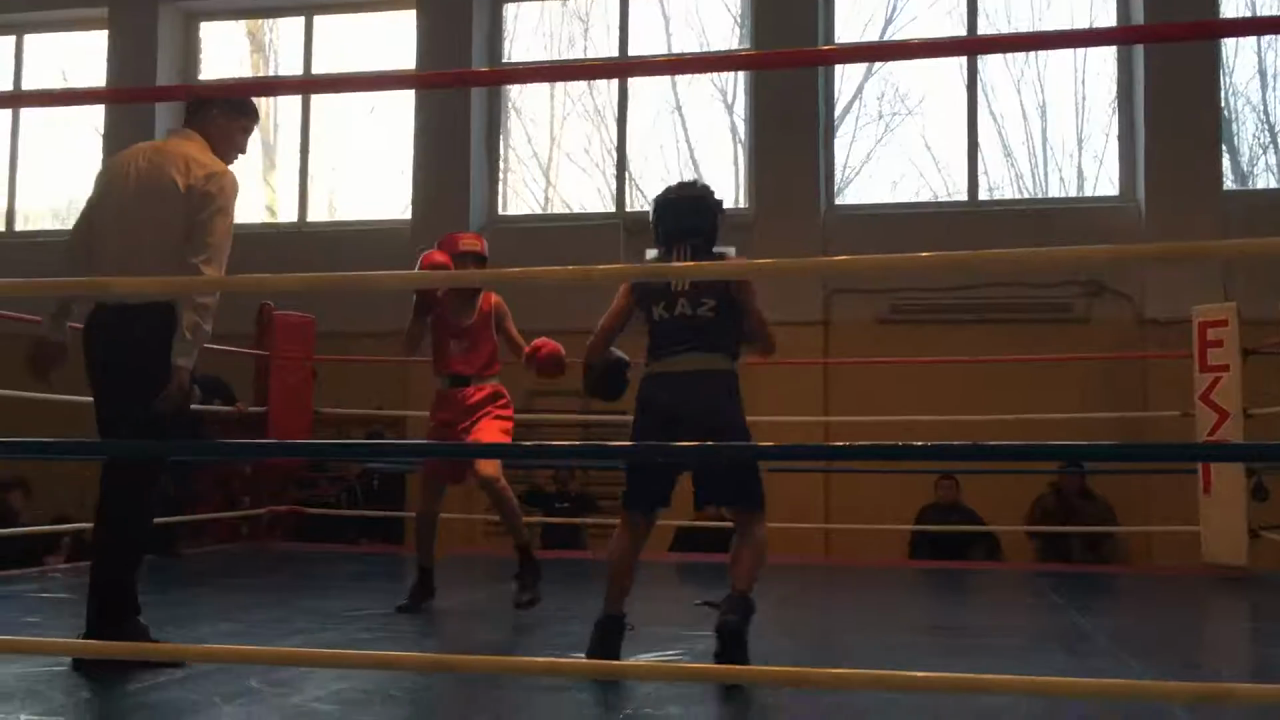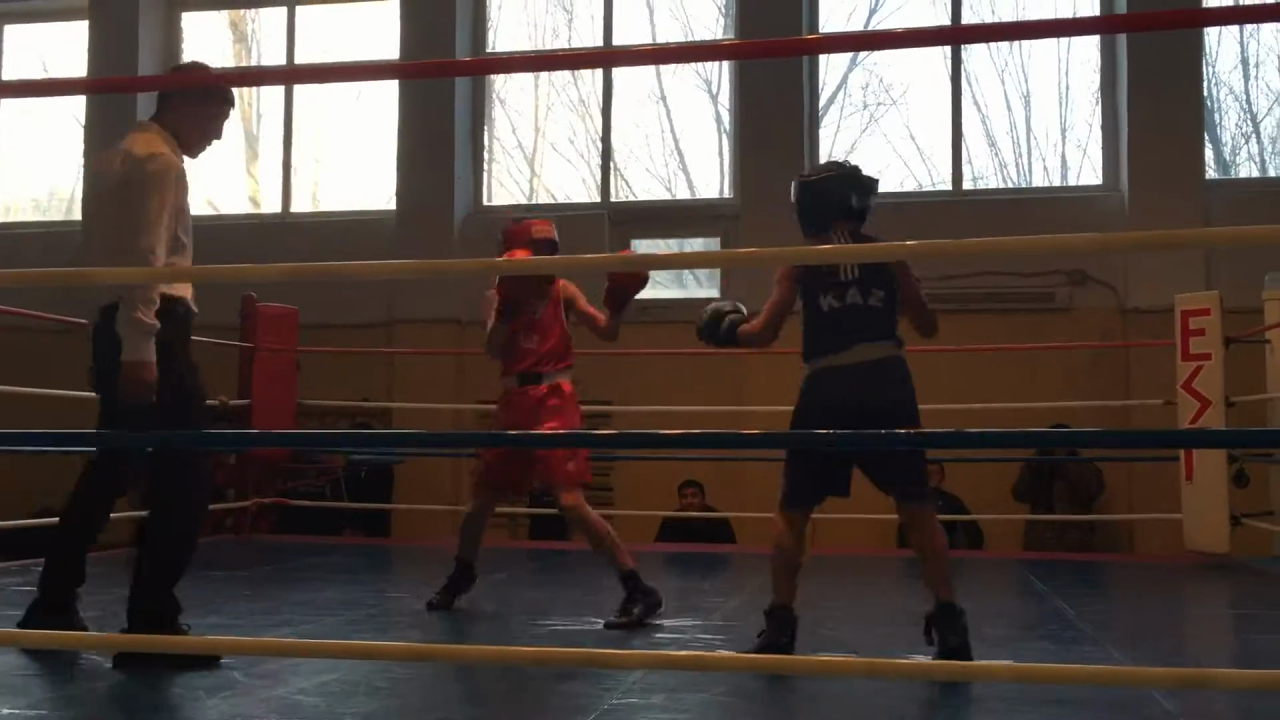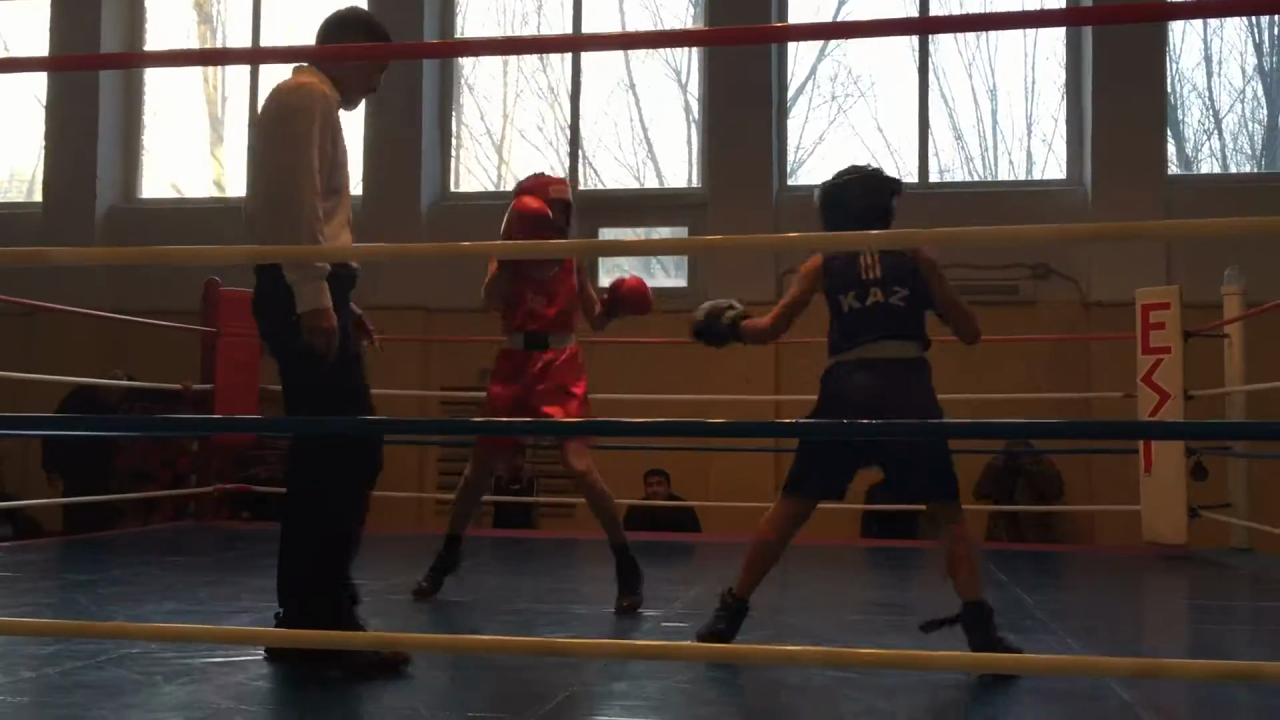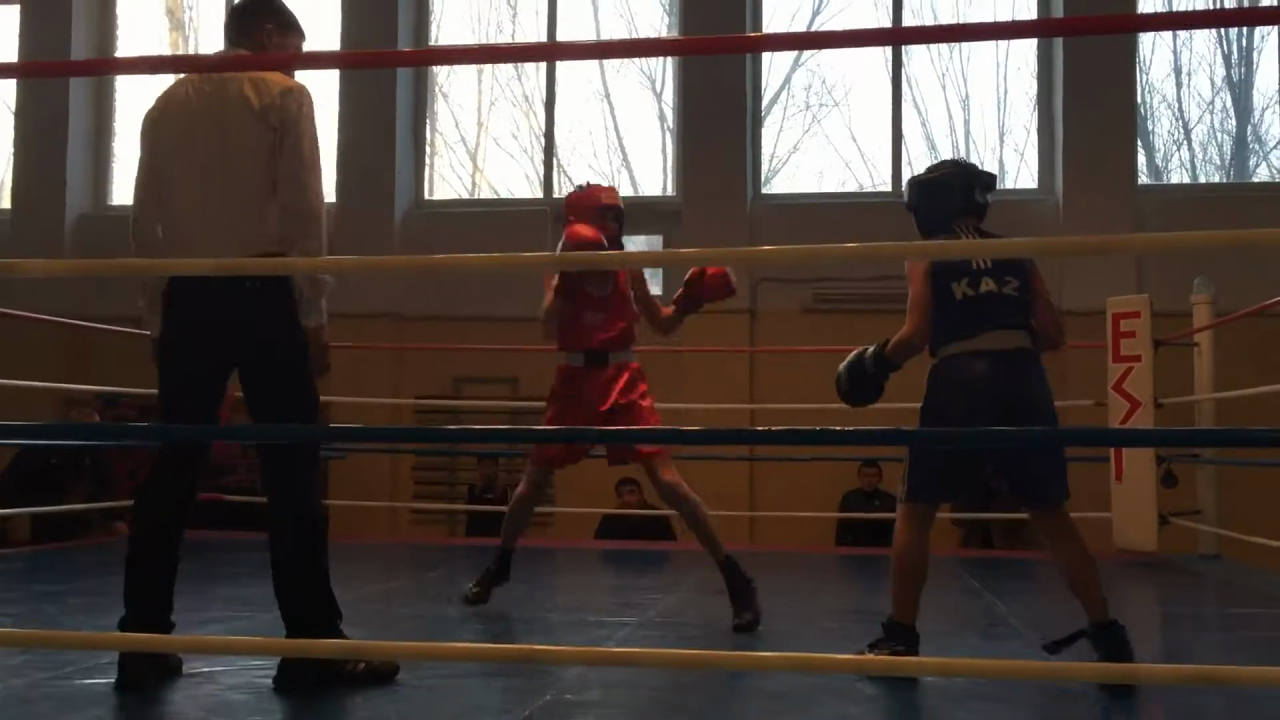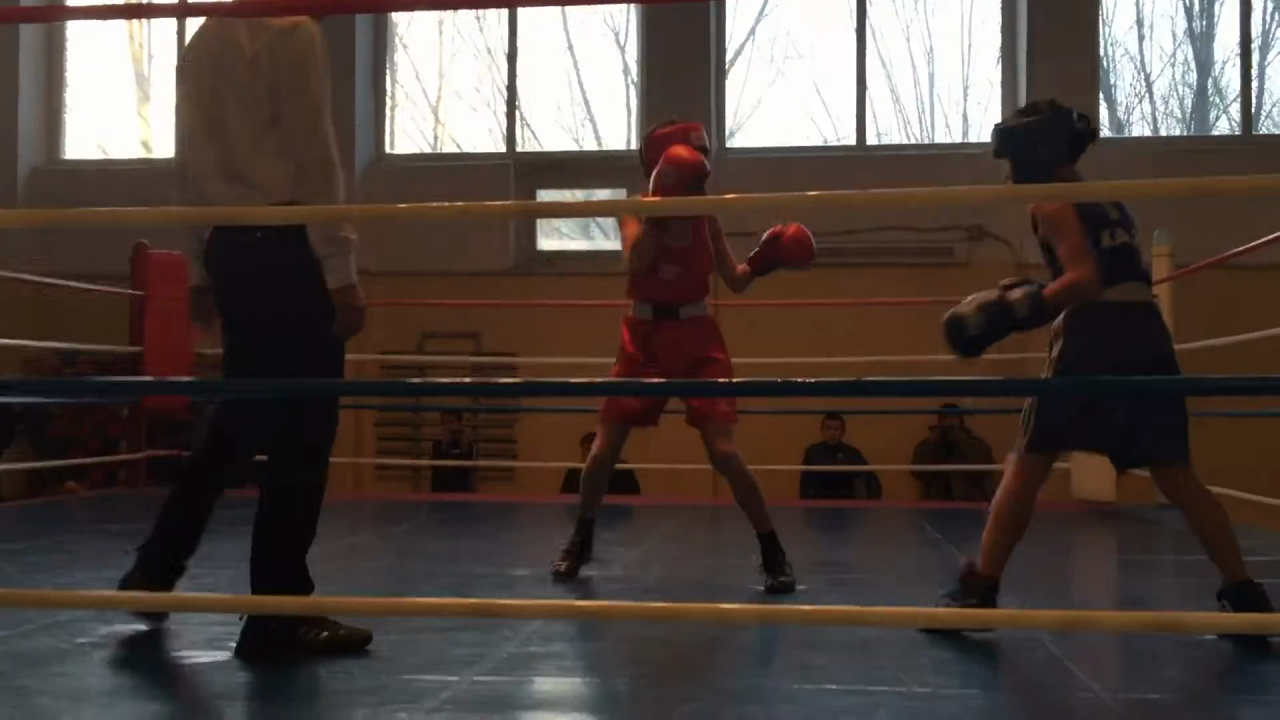
dt=1s
person 1, frame 1
left shoulder: (123, 162)
right shoulder: (213, 176)
left elbow: (77, 252)
right elbow: (202, 276)
left wrist: (55, 329)
right wrist: (184, 359)
left hip: (106, 327)
right hip: (154, 331)
left knee: (124, 471)
right knee: (137, 476)
left ankle: (113, 616)
right ankle: (110, 628)
person 1, frame 2
left shoulder: (123, 158)
right shoulder: (159, 160)
right elbow: (143, 260)
right wrist: (140, 347)
left hip: (119, 331)
right hip: (151, 332)
left knee: (112, 470)
right knee: (184, 475)
left ankle: (53, 605)
right ankle: (151, 626)
person 1, frame 3
left shoulder: (298, 101)
right shoulder: (307, 96)
right elbow: (296, 203)
left wrist: (338, 301)
right wrist: (313, 296)
left hip: (304, 295)
right hip: (303, 297)
left knee: (321, 454)
right knee: (353, 450)
left ankle: (304, 619)
right ankle: (324, 619)
person 1, frame 4
left shoulder: (166, 105)
right shoulder: (282, 94)
left elbow: (145, 225)
right elbow: (302, 207)
left wrist: (155, 317)
right wrist: (314, 312)
left hip: (189, 298)
right hip: (261, 292)
left knee: (173, 465)
right knee: (291, 468)
left ankle: (144, 642)
right ankle: (313, 645)
person 1, frame 5
left shoulder: (205, 40)
right shoulder: (293, 32)
left elbow: (195, 164)
right elbow: (316, 160)
left wrist: (202, 267)
right wrist: (341, 271)
left hip: (229, 248)
right hip: (284, 249)
left knee: (242, 420)
right knee: (304, 424)
left ankle: (155, 571)
right ankle: (279, 611)
person 2, frame 1
left shoulder: (642, 278)
right shoulder: (732, 272)
left elbow: (597, 349)
right elbow: (765, 345)
left wrist: (596, 370)
left hip: (659, 398)
right hip: (715, 397)
left knee: (634, 523)
right knee: (750, 521)
left ankle: (608, 631)
right ankle: (736, 606)
person 2, frame 2
left shoulder: (800, 259)
right shoulder: (887, 253)
left elbow: (763, 333)
right elbow: (928, 327)
left wrist: (728, 328)
left hip: (828, 390)
right hip: (888, 385)
left knee: (793, 514)
right knee: (917, 509)
left ankle: (779, 625)
right ankle: (947, 619)
person 2, frame 3
left shoulder: (824, 264)
right shoulder: (917, 258)
left elbow: (770, 329)
right elbow: (969, 332)
left wrist: (730, 323)
right wrist: (936, 303)
left hip: (847, 389)
right hip: (908, 388)
left knee: (792, 505)
right knee: (947, 511)
left ankle: (730, 611)
right ankle: (978, 622)
person 2, frame 4
left shoulder: (926, 256)
right shoulder: (1016, 254)
left elbow: (917, 334)
right elbow: (1053, 335)
left wrist: (877, 362)
left hip: (960, 383)
right hip: (1023, 380)
left knee: (916, 511)
right knee: (1052, 516)
left ankle: (899, 638)
right ankle: (1108, 636)
person 2, frame 5
left shoulder: (1050, 202)
right shoulder: (1108, 201)
left elbow: (1084, 279)
left wrist: (1014, 306)
right wrist: (1040, 293)
left hip: (1097, 337)
right hip: (1148, 336)
left knee: (1028, 462)
right knee: (1175, 477)
left ankle: (979, 590)
right ankle: (1245, 597)
person 3, frame 1
left shoulder: (493, 305)
right shoulder: (437, 303)
left elbow: (521, 350)
right elbow: (410, 349)
left wrist: (540, 354)
right wrist: (421, 303)
left hip: (489, 401)
right hip: (447, 404)
left knee: (489, 475)
right knee: (428, 500)
left ankle: (527, 562)
right ankle: (424, 582)
person 3, frame 2
left shoulder: (563, 291)
right shoulder: (501, 294)
left elbow: (607, 332)
right elbow: (494, 351)
left wrist: (618, 302)
right wrist: (506, 307)
left hip: (555, 403)
right hip: (514, 405)
left knee: (571, 503)
right knee: (481, 503)
left ankle: (638, 591)
right ankle: (462, 575)
person 3, frame 3
left shoulder: (573, 258)
right shoulder: (507, 252)
left elbow: (596, 321)
right elbow: (492, 303)
left wrist: (614, 304)
right wrist: (509, 255)
left hip: (560, 367)
right hip: (513, 366)
left knee: (580, 467)
right knee: (481, 467)
left ankle: (626, 567)
right ankle: (447, 556)
person 3, frame 4
left shoulder: (628, 270)
right shoulder: (562, 274)
left elbow: (661, 322)
right elbow: (550, 330)
left wrist: (689, 298)
right wrist: (566, 278)
left hip: (623, 383)
right hip: (574, 385)
left knee: (668, 481)
right knee: (532, 482)
left ankle: (737, 581)
right ankle: (499, 567)
person 3, frame 5
left shoulder: (706, 218)
right shoulder: (637, 212)
left elbow: (735, 281)
right elbow: (636, 264)
left wrist: (766, 258)
right wrist: (661, 212)
left hip: (698, 338)
right hip: (644, 339)
left knee: (724, 451)
right knee: (606, 446)
left ankle: (772, 551)
right ankle: (581, 539)
